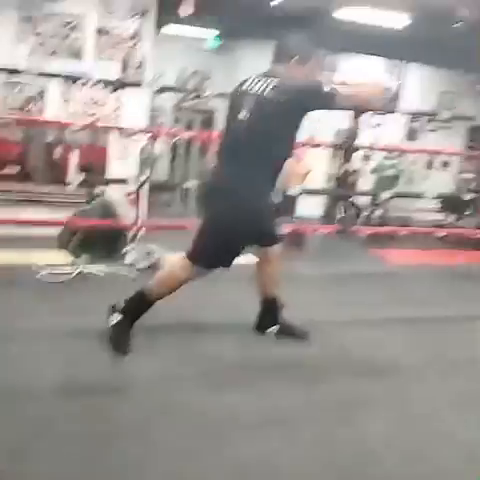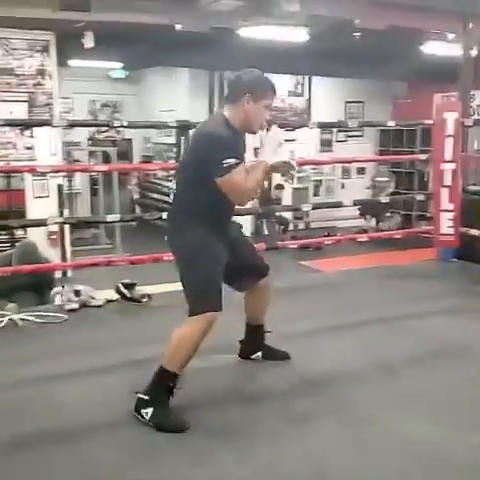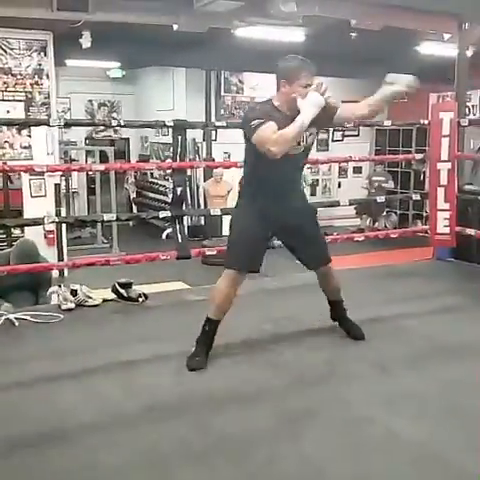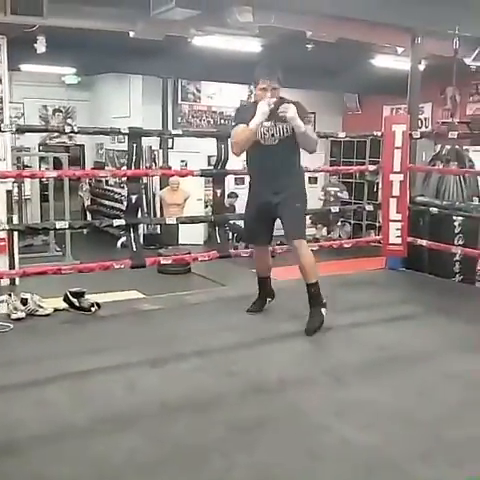
dt=0.7s
person 1, frame 1
left shoulder: (247, 85)
right shoulder: (299, 90)
right elbow: (360, 97)
right wrist: (378, 88)
left hip: (231, 183)
right hip: (238, 193)
left knee: (270, 249)
right knee: (199, 263)
left ankle: (270, 318)
right ankle: (126, 313)
person 1, frame 2
left shoulder: (231, 132)
right shoulder: (217, 137)
right elbow: (241, 193)
left wrist: (272, 165)
right wrist: (267, 154)
left hip: (219, 228)
right hip: (195, 233)
left knee: (259, 281)
right knee: (205, 315)
left ankle: (254, 346)
right ankle: (152, 399)
person 1, frame 3
left shoulder: (319, 110)
right shoulder: (258, 112)
left elbow: (362, 111)
right elbow: (275, 147)
left wrist: (391, 90)
right wrist: (307, 114)
left hip: (293, 203)
right hip: (264, 207)
left knee: (323, 266)
right knee: (234, 274)
left ankle: (340, 315)
right ankle: (204, 341)
person 1, frame 4
left shoulder: (294, 108)
right shoulder: (245, 111)
left elbow: (312, 147)
right elbow: (236, 148)
left wrist: (296, 122)
right wrist: (257, 120)
left hip: (289, 188)
right hip: (259, 189)
left knee: (298, 242)
right knee: (258, 245)
left ankle: (317, 304)
right ankle: (265, 292)
